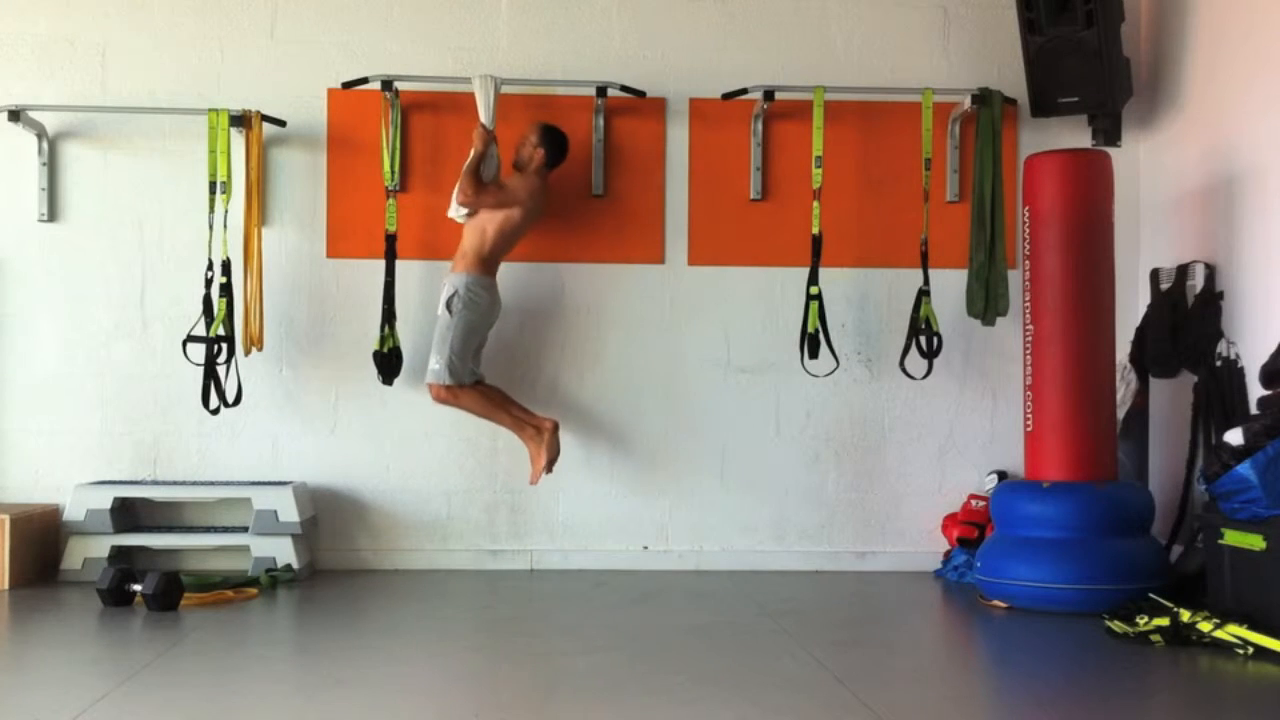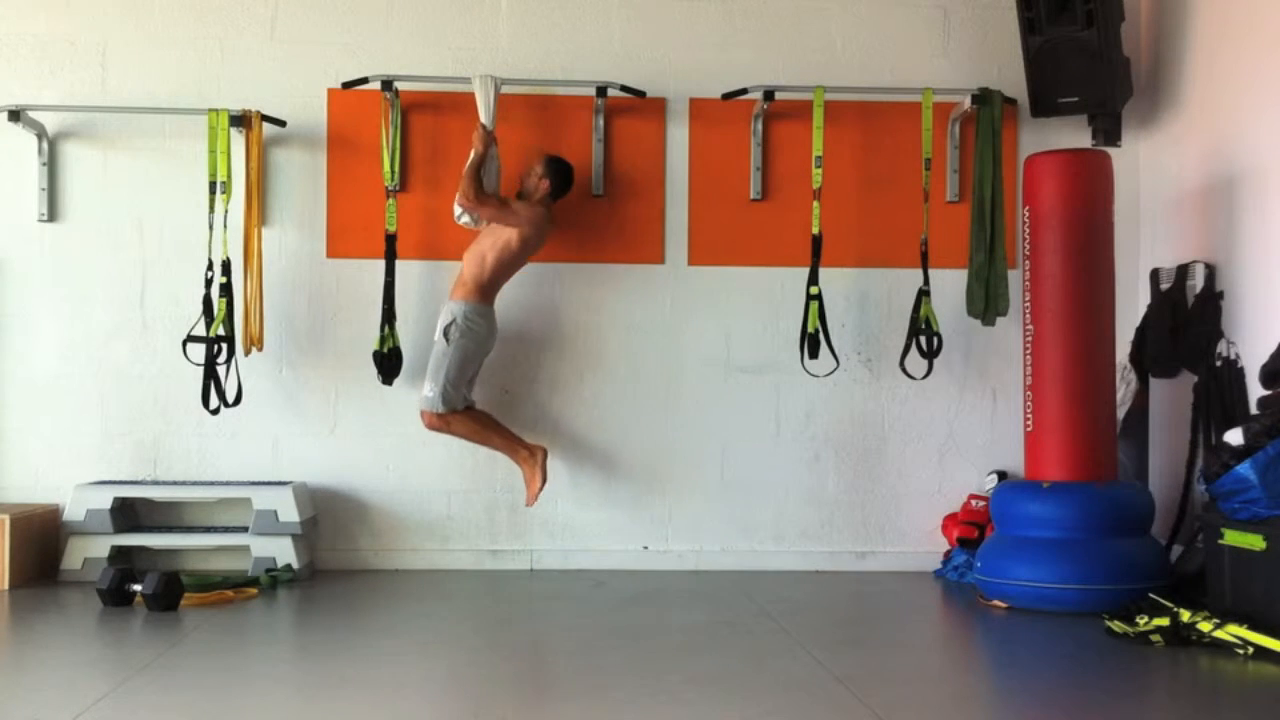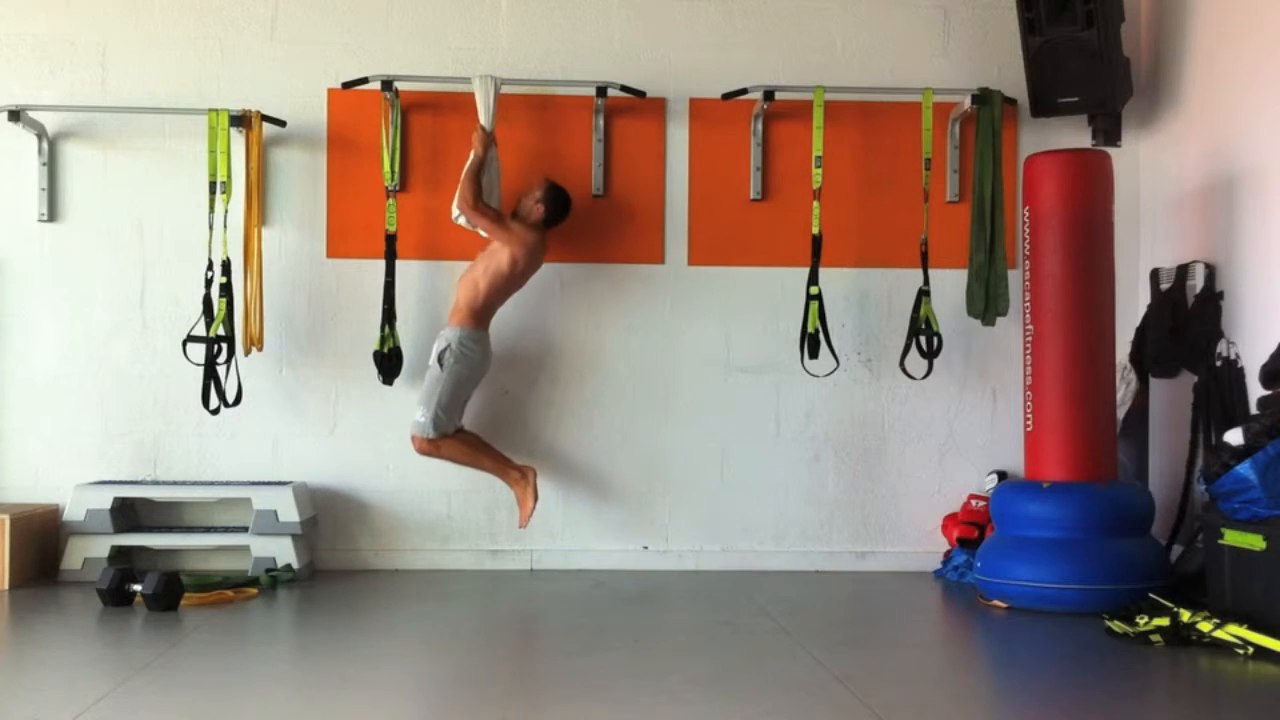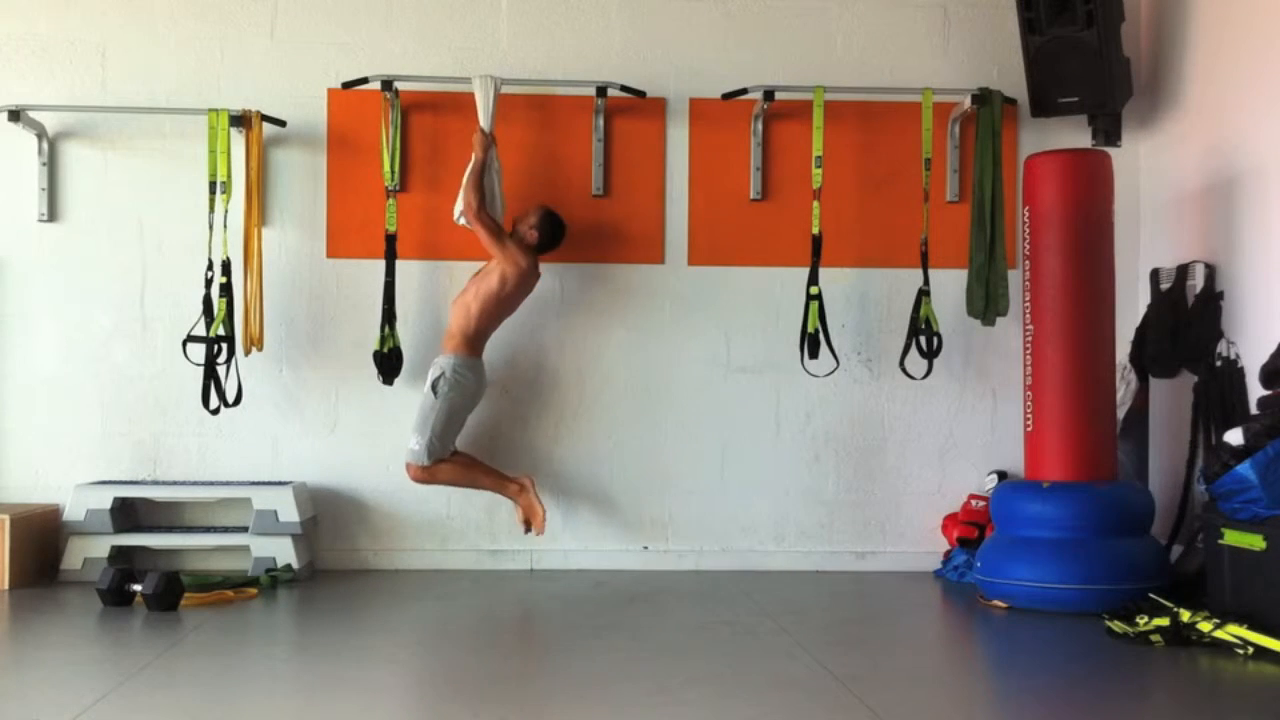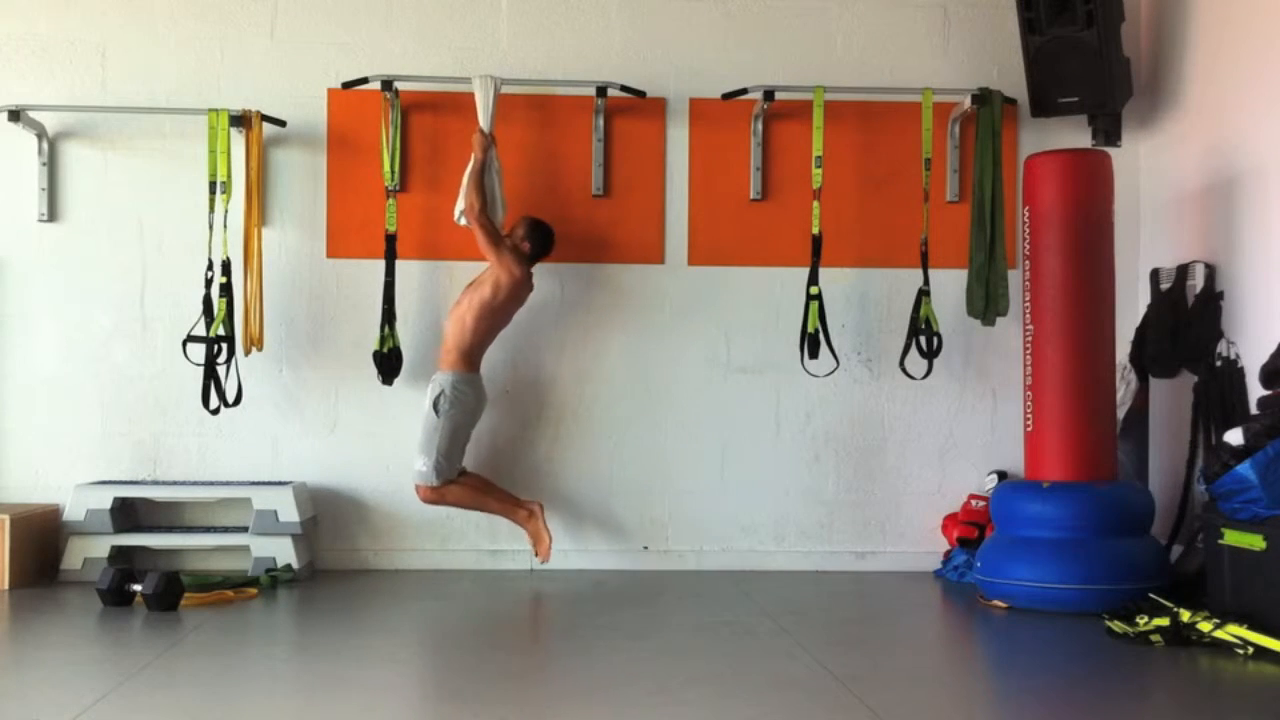
dt=0.3s
person 1, frame 1
left shoulder: (528, 184)
right shoulder: (524, 188)
left elbow: (466, 195)
right elbow: (477, 197)
left wrist: (480, 149)
right wrist: (484, 151)
left hip: (468, 288)
right hip: (475, 289)
left knee: (444, 387)
right knee: (466, 383)
left ankle: (532, 432)
right ankle: (539, 425)
person 1, frame 2
left shoulder: (531, 214)
right shoulder: (526, 215)
left elbow: (467, 198)
right elbow: (480, 203)
left wrist: (480, 150)
right wrist: (485, 153)
left hip: (465, 315)
right hip: (473, 316)
left knee: (435, 414)
right knee: (457, 408)
left ankle: (524, 455)
right ankle: (527, 451)
person 1, frame 3
left shoulder: (524, 238)
right shoulder: (522, 241)
left elbow: (469, 203)
right elbow: (479, 208)
left wrist: (479, 152)
right wrist: (486, 154)
left hip: (461, 342)
right hip: (467, 341)
left knee: (426, 439)
right knee: (445, 432)
left ankle: (516, 476)
right ankle: (516, 474)
person 1, frame 4
left shoulder: (518, 262)
right shoulder: (520, 265)
left elbow: (473, 210)
right elbow: (482, 214)
left wrist: (481, 155)
right wrist: (485, 159)
left hip: (455, 368)
right hip: (462, 366)
left knee: (421, 467)
right knee: (438, 456)
left ankle: (515, 488)
right ankle: (515, 488)
person 1, frame 5
left shoulder: (512, 270)
right shoulder: (514, 276)
left elbow: (476, 213)
right elbow: (483, 217)
left wrist: (480, 156)
right wrist: (485, 160)
left hip: (454, 385)
right hip: (460, 382)
left knee: (430, 488)
right knee: (446, 477)
left ankle: (523, 514)
right ankle: (521, 509)
